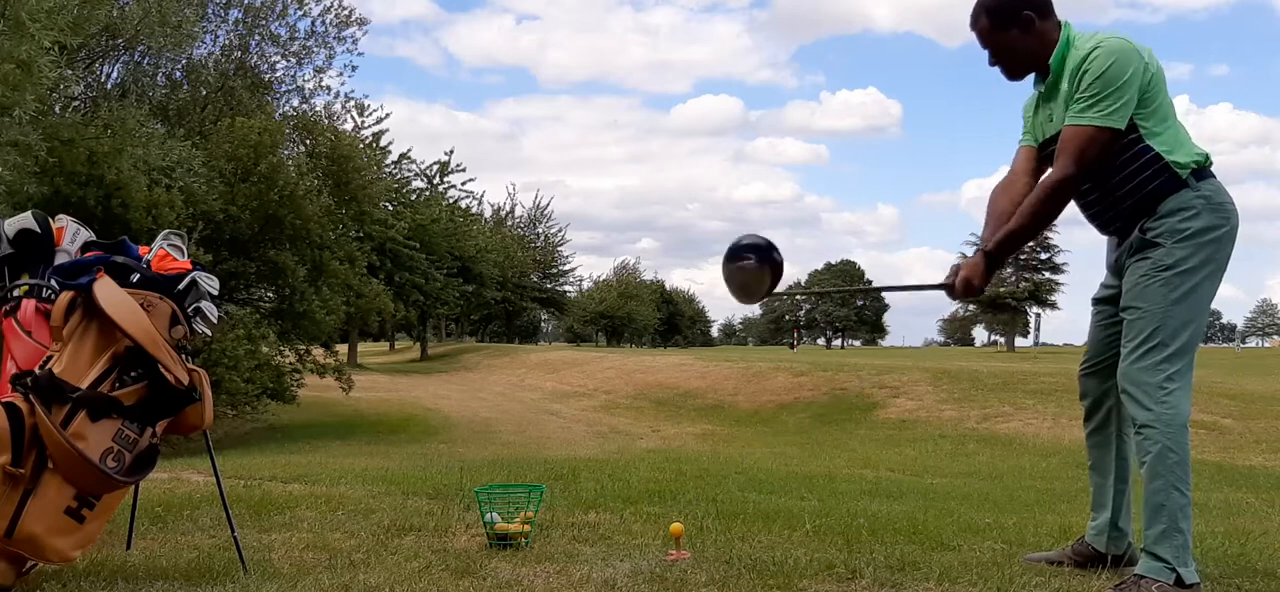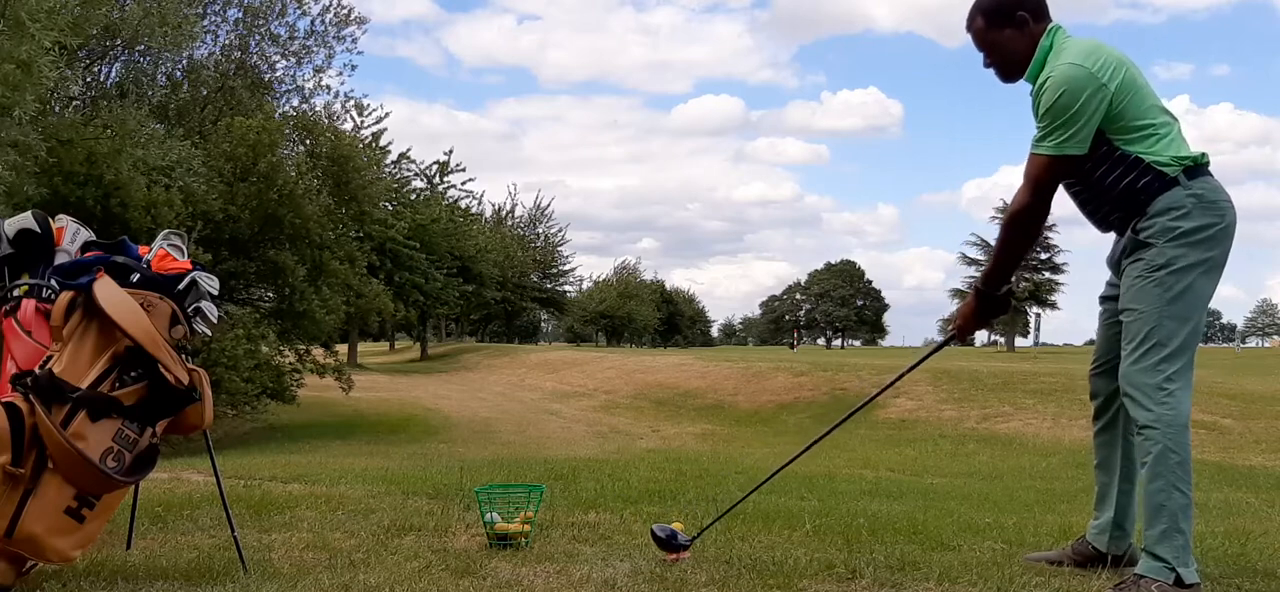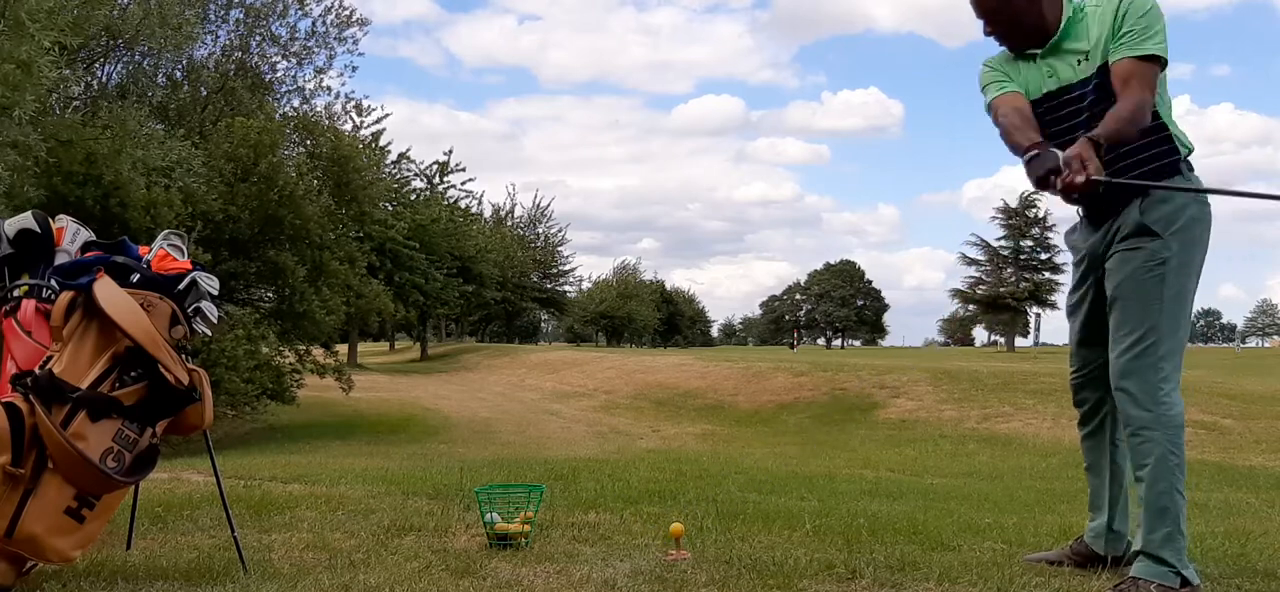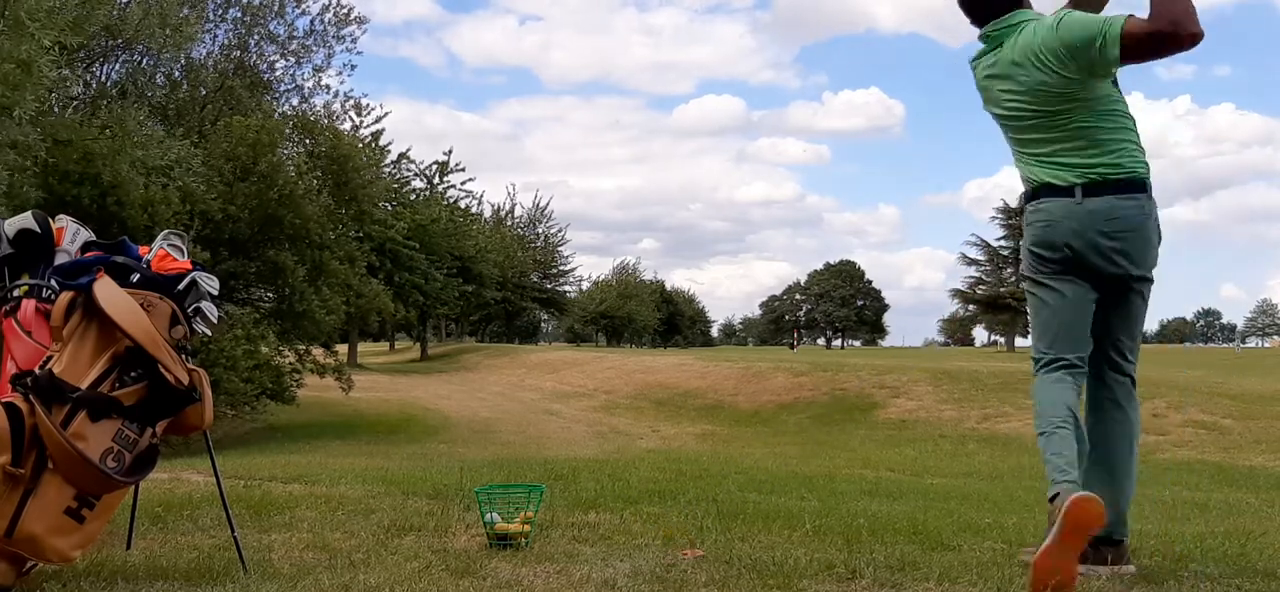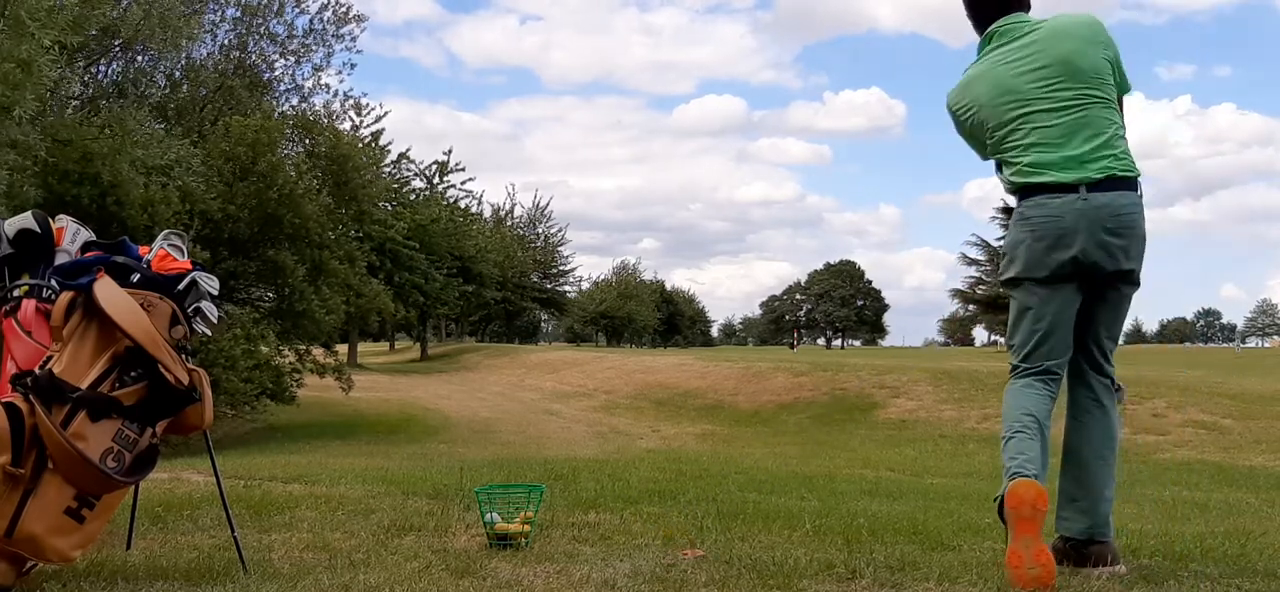
dt=1s
person 1, frame 1
left shoulder: (1107, 55)
right shoulder: (1041, 98)
left elbow: (1069, 174)
right elbow: (1018, 181)
left wrist: (992, 256)
right wrist: (983, 254)
left hip: (1183, 220)
right hip: (1134, 234)
left knee: (1148, 383)
right knee: (1100, 380)
right ankle: (1107, 539)
person 1, frame 2
left shoulder: (1071, 74)
right shoulder: (1064, 70)
left elbow: (1033, 204)
right elbow: (1033, 198)
left wrist: (984, 292)
right wrist: (1000, 283)
left hip: (1180, 219)
right hip: (1148, 228)
left knee: (1150, 383)
right knee: (1111, 381)
right ankle: (1109, 538)
person 1, frame 3
right shoulder: (1000, 69)
left elbow: (1135, 101)
right elbow: (1016, 126)
left wrist: (1092, 146)
right wrist: (1050, 158)
left hip: (1160, 211)
right hip: (1097, 223)
left knee: (1140, 379)
right knee: (1092, 383)
right ankle: (1106, 539)
person 1, frame 4
left shoulder: (984, 67)
left hip: (1056, 221)
right hip: (1131, 214)
left knee: (1057, 367)
right knee: (1114, 374)
left ankle: (1069, 492)
right ankle: (1103, 535)
person 1, frame 5
left shoulder: (964, 95)
left hip: (1045, 217)
right hip: (1119, 210)
left knee: (1034, 371)
right knee: (1095, 374)
left ankle: (1022, 483)
right ankle: (1089, 535)
